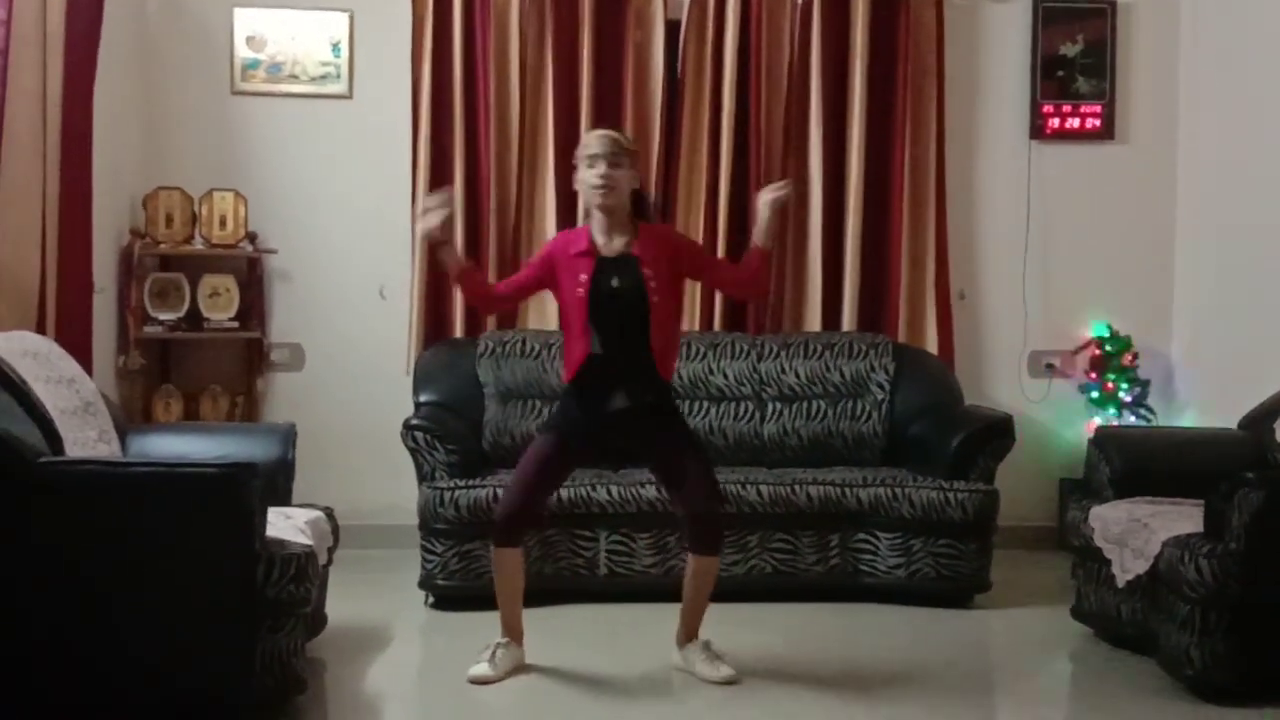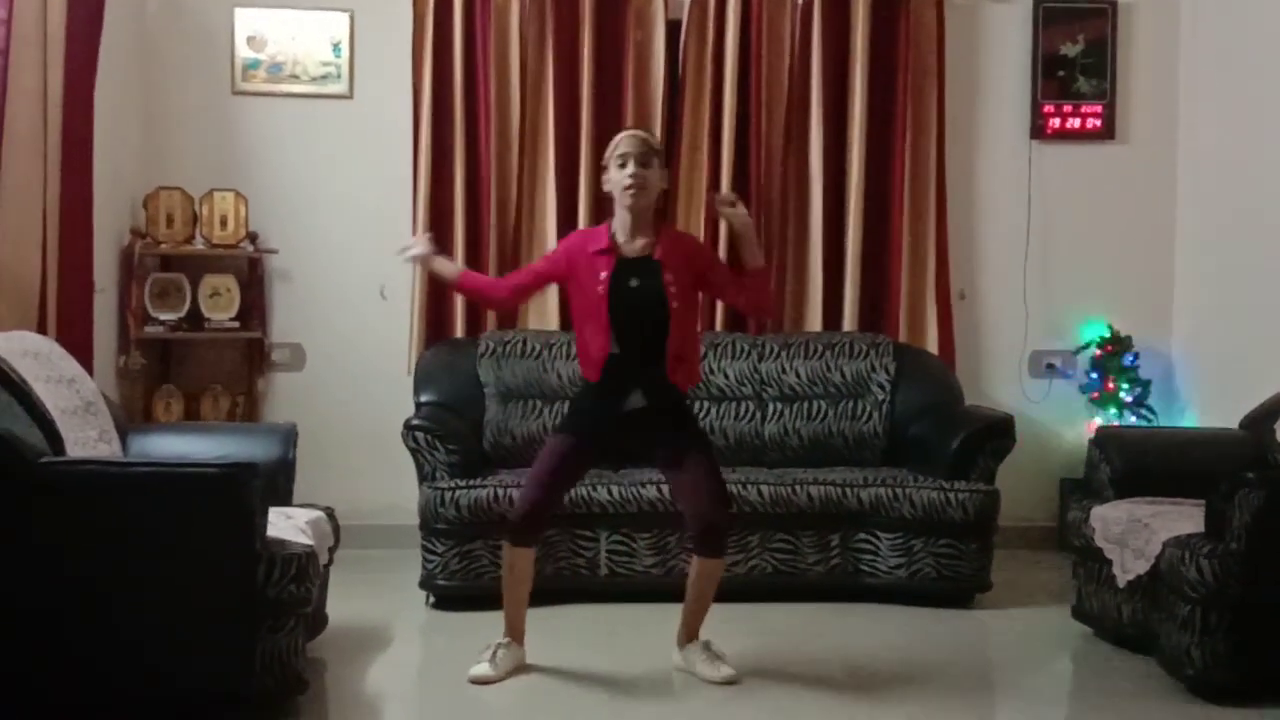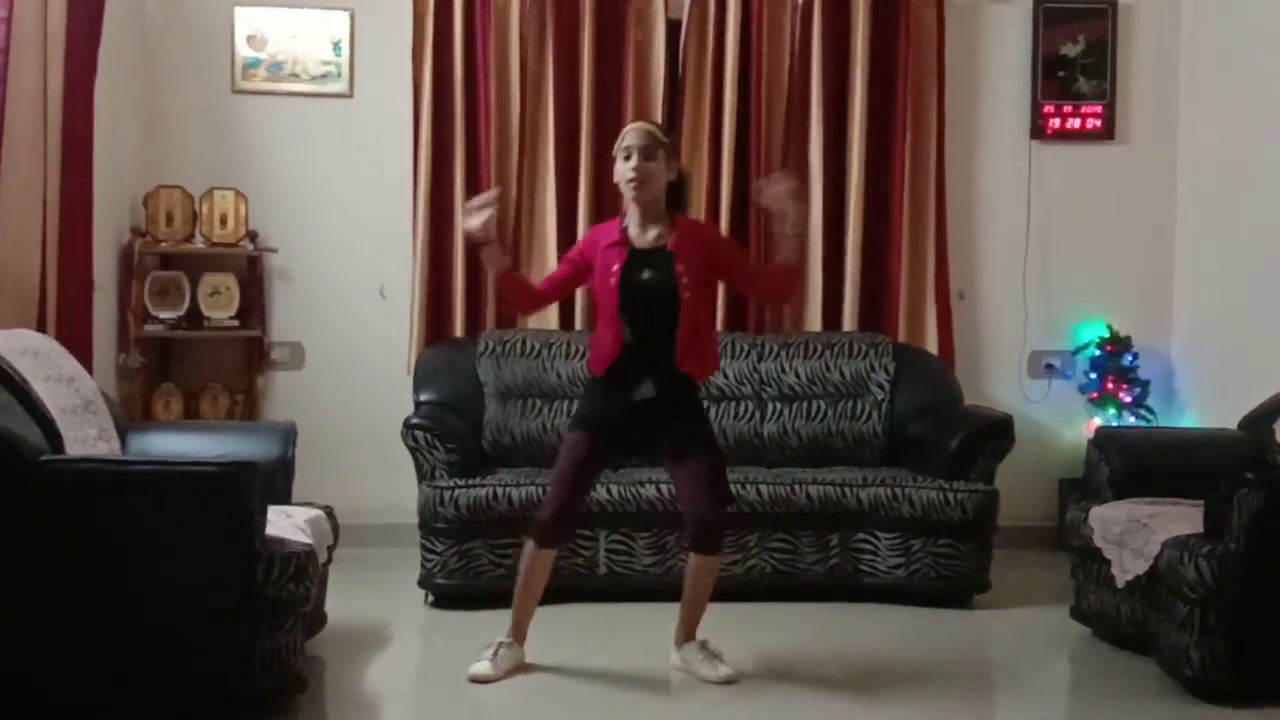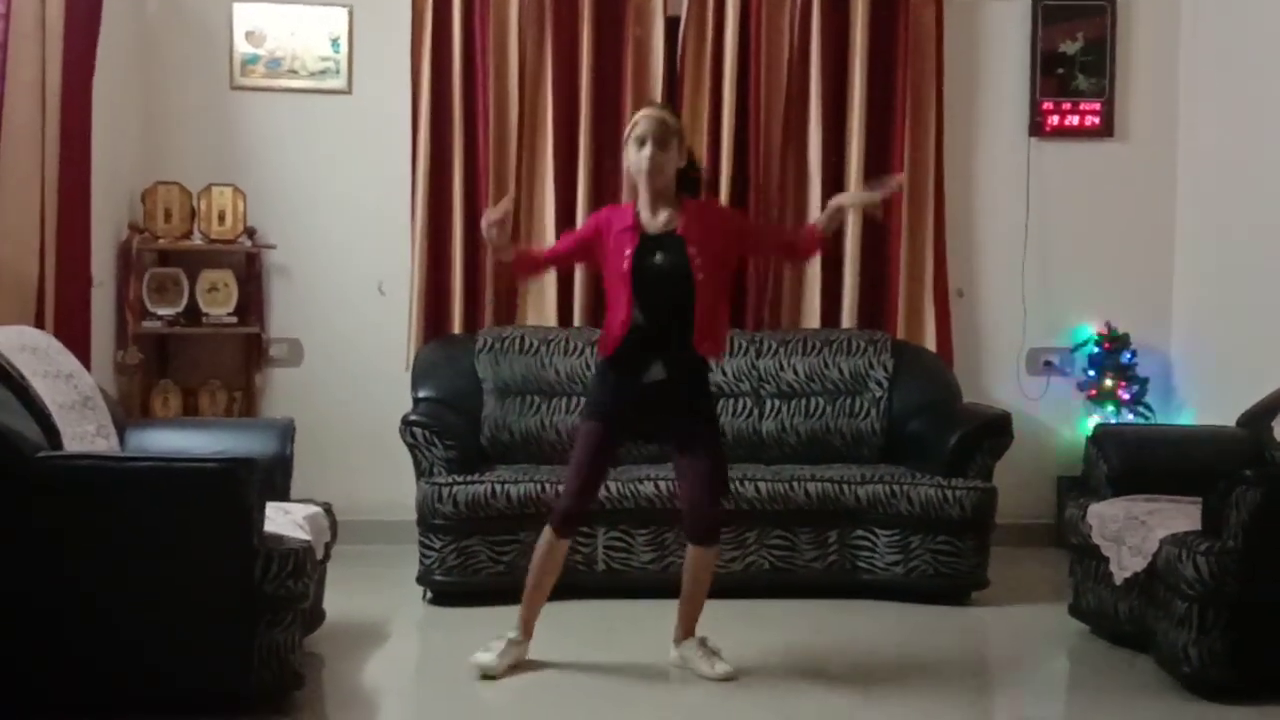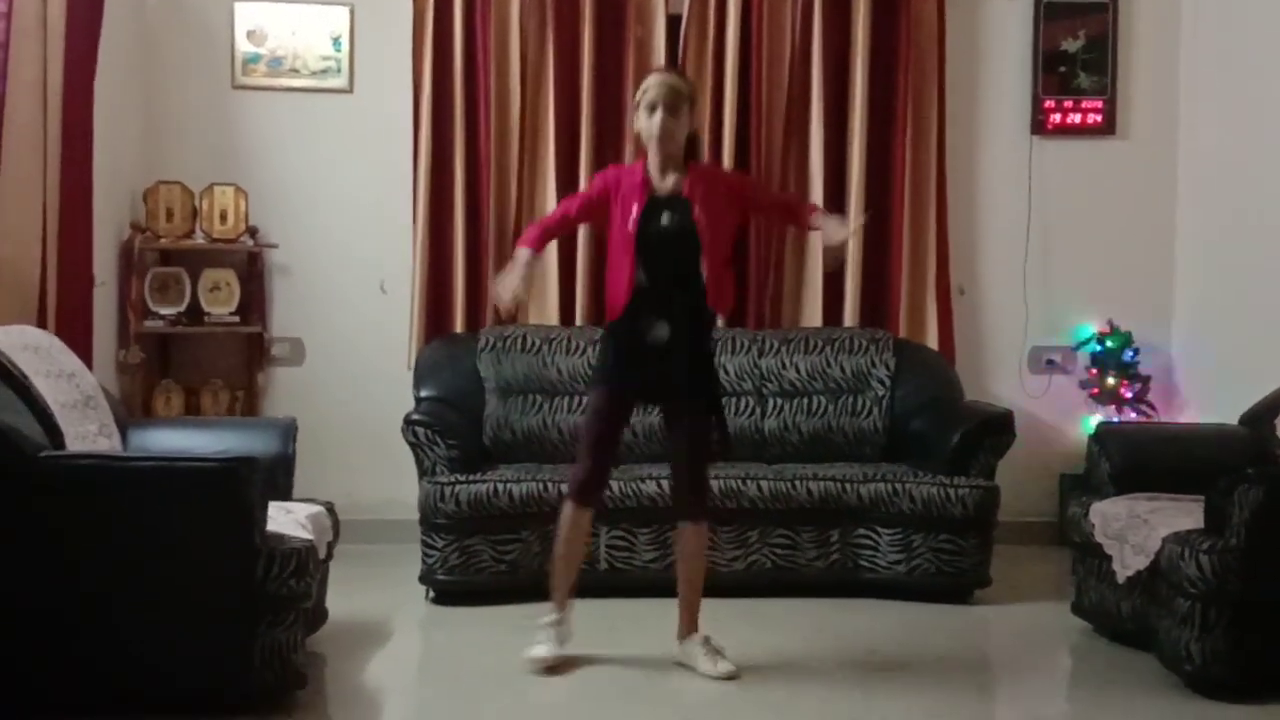
dt=0.1s
person 1, frame 1
left shoulder: (668, 245)
right shoulder: (561, 250)
left elbow: (749, 289)
right elbow: (494, 296)
left wrist: (762, 225)
right wrist: (439, 243)
left hip: (653, 405)
right hip: (583, 403)
left knee: (704, 521)
right knee: (509, 513)
left ankle: (690, 643)
right ankle: (509, 642)
person 1, frame 2
left shoulder: (685, 252)
right shoulder: (577, 249)
left elbow: (756, 305)
right elbow: (502, 295)
left wrist: (747, 234)
right wrist: (434, 260)
left hip: (665, 407)
right hip: (597, 403)
left knee: (712, 519)
right knee: (526, 514)
left ankle: (689, 643)
right ankle: (512, 643)
person 1, frame 3
left shoulder: (699, 241)
right shoulder: (597, 247)
left elbow: (776, 292)
right elbow: (527, 299)
left wrist: (785, 225)
right wrist: (487, 245)
left hip: (676, 401)
right hip: (610, 396)
left knee: (710, 519)
right knee: (552, 517)
left ankle: (687, 641)
right ankle: (512, 641)
person 1, frame 4
left shoulder: (713, 222)
right shoulder: (607, 225)
left elbow: (793, 246)
right elbow: (539, 262)
left wrist: (838, 211)
right wrist: (502, 243)
left hip: (685, 384)
right hip: (621, 380)
left knee: (703, 512)
right knee: (569, 506)
left ankle: (686, 638)
right ankle: (520, 635)
person 1, frame 5
left shoulder: (719, 187)
right shoulder: (614, 185)
left elbow: (790, 209)
right elbow: (549, 224)
left wrist: (827, 224)
right wrist: (521, 265)
left hip: (688, 350)
right hip: (626, 343)
left knee: (692, 490)
right knee: (587, 477)
left ankle: (689, 634)
right ankle: (557, 616)
